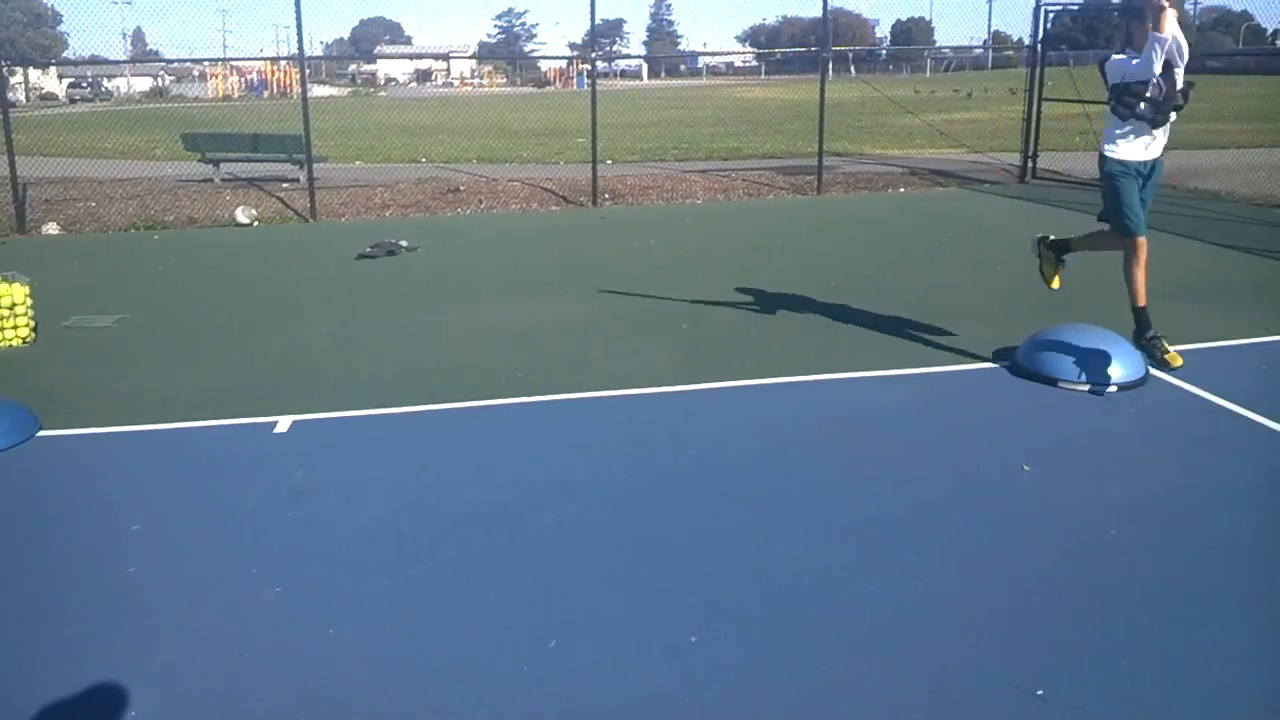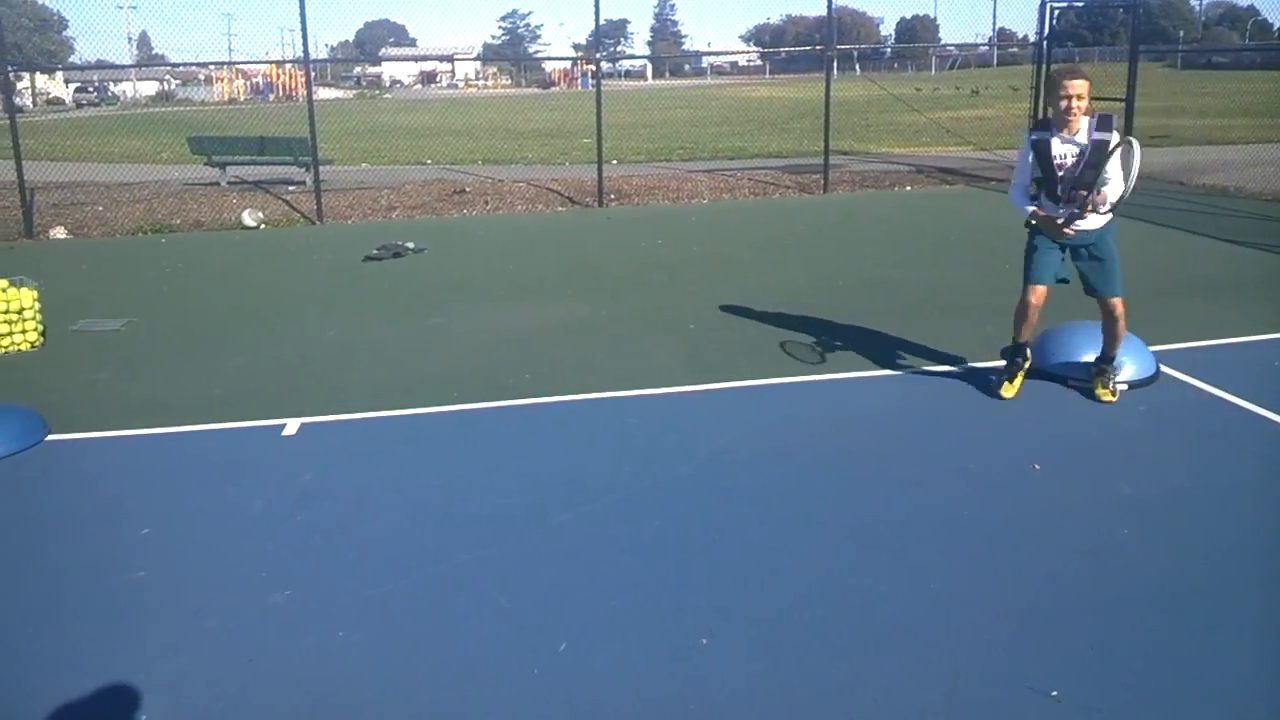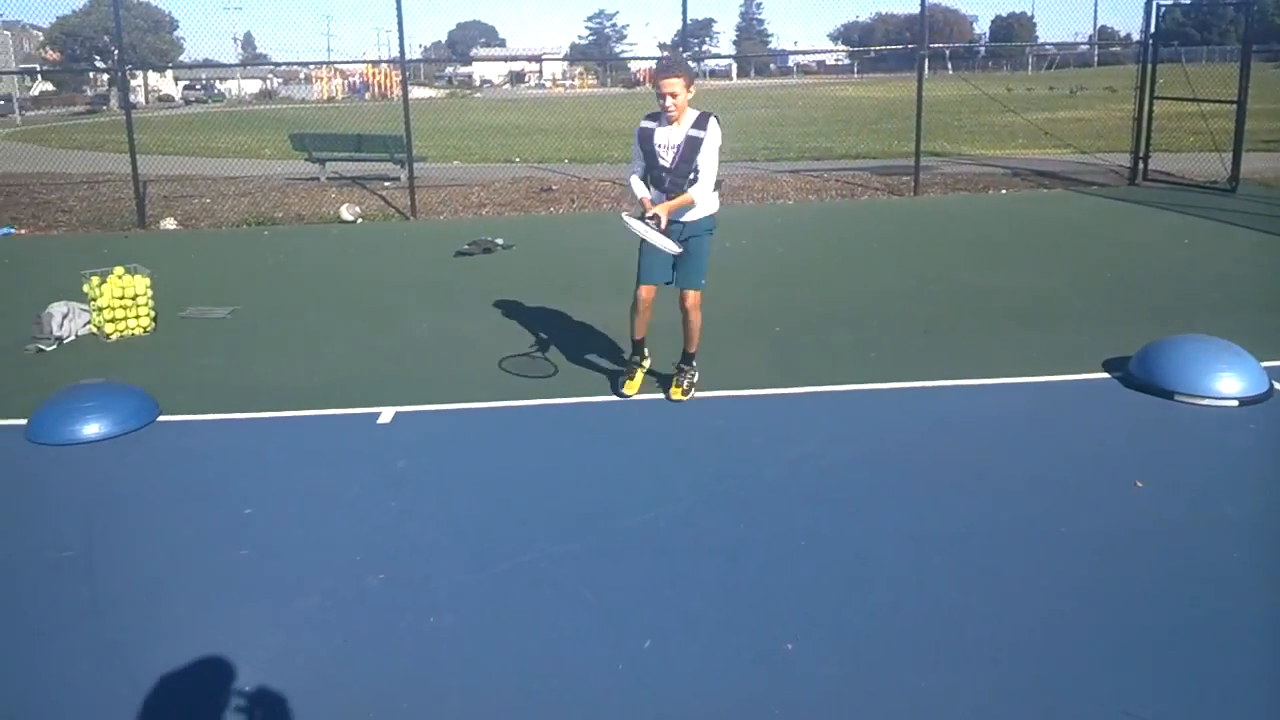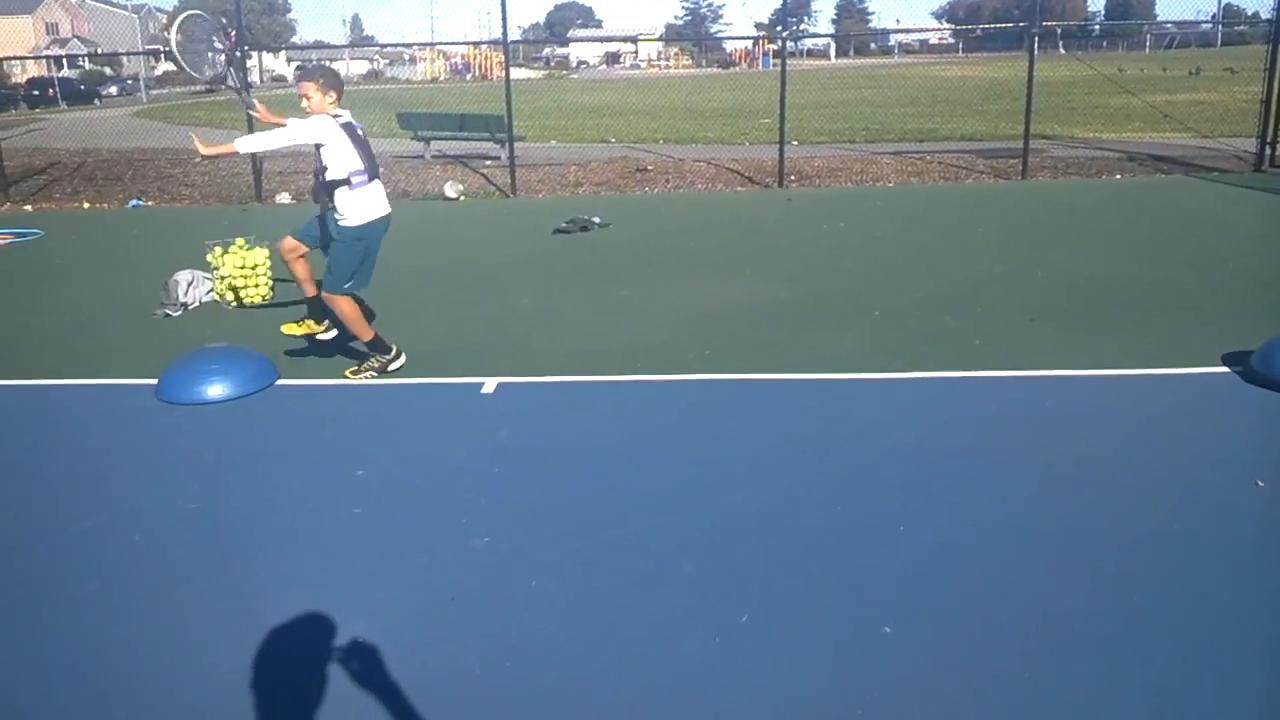
dt=1s
person 1, frame 1
left shoulder: (1172, 53)
right shoulder: (1119, 62)
left elbow: (1180, 49)
right elbow: (1147, 69)
right wrist: (1163, 32)
left hip: (1151, 159)
right hip: (1121, 161)
left knee: (1123, 237)
right knee: (1138, 243)
left ankle: (1053, 248)
right ankle: (1145, 332)
person 1, frame 2
left shoulder: (1105, 133)
right shoulder: (1036, 139)
left elbow: (1113, 185)
right elbow: (1018, 190)
left wrist: (1095, 202)
right wrist: (1044, 218)
left hip: (1095, 228)
right hip: (1050, 228)
left knee: (1114, 310)
right knee: (1032, 298)
left ankle: (1105, 366)
right ankle: (1017, 359)
person 1, frame 3
left shoulder: (707, 125)
right shoulder: (648, 126)
left elbow: (707, 180)
right elbow: (637, 174)
left wrist: (669, 205)
right wrist: (646, 202)
left hip: (698, 221)
right hip: (659, 221)
left knee: (690, 300)
right knee: (644, 294)
left ankle: (687, 365)
right ankle: (637, 358)
person 1, frame 4
left shoulder: (320, 127)
right shoulder: (337, 121)
left elbow: (264, 142)
left wrist: (212, 150)
right wrist: (275, 120)
left hip: (362, 222)
right hip: (346, 214)
left knee: (333, 295)
right knee: (288, 248)
left ankle: (384, 354)
right ankle: (319, 320)
